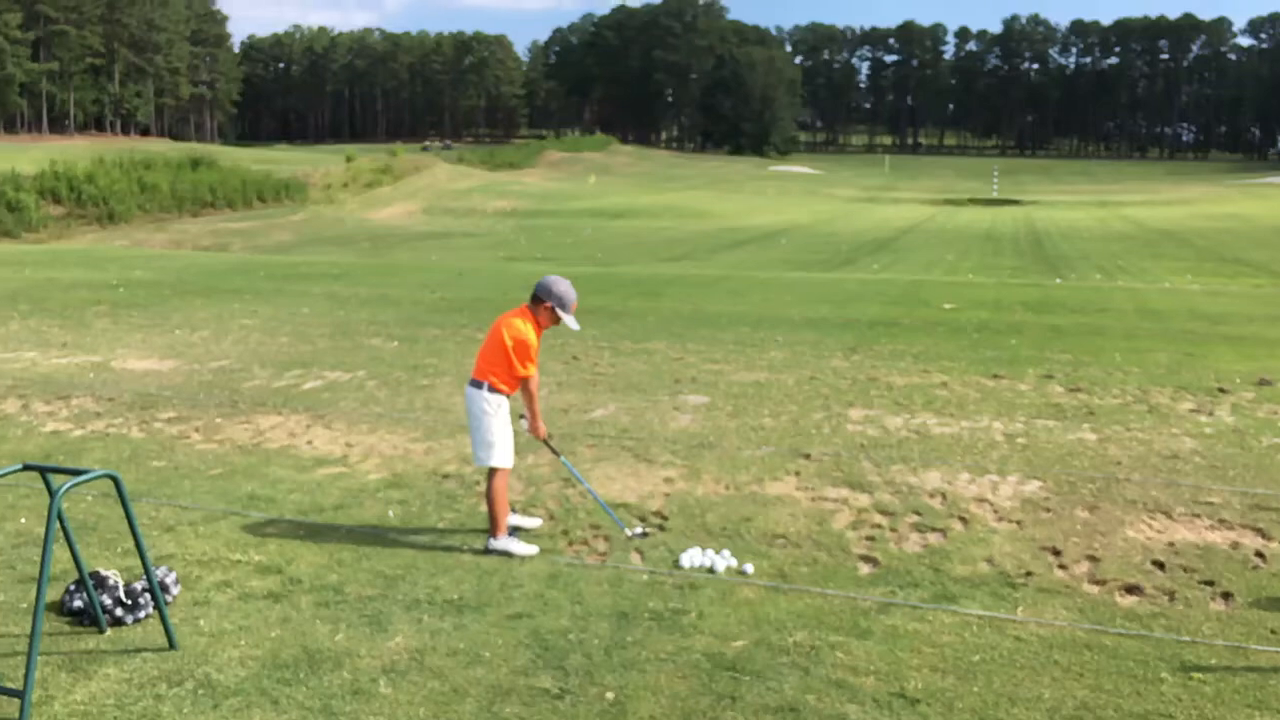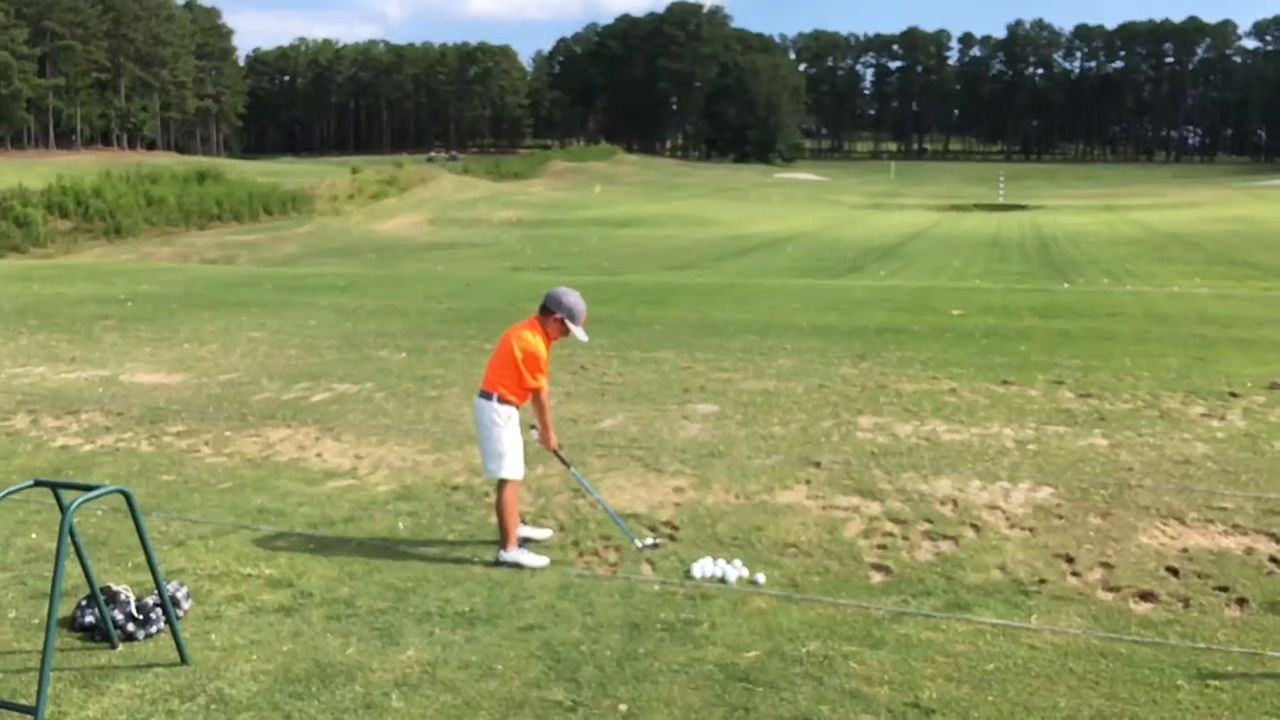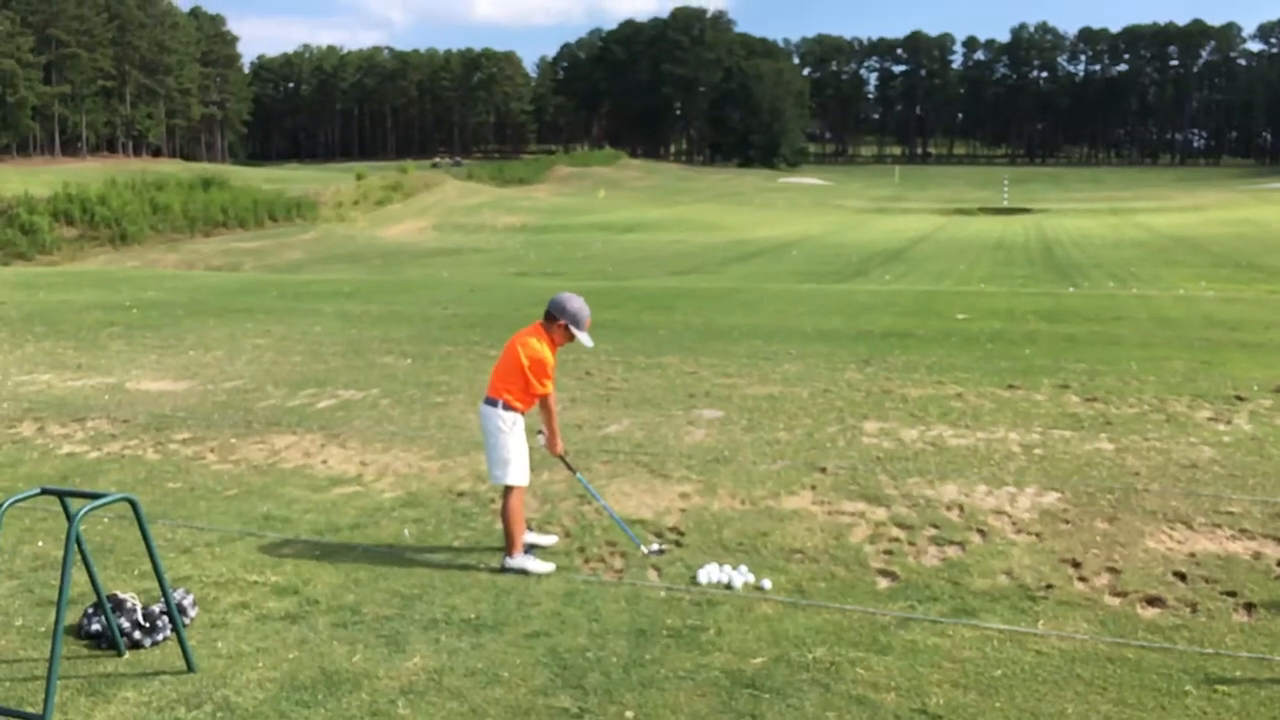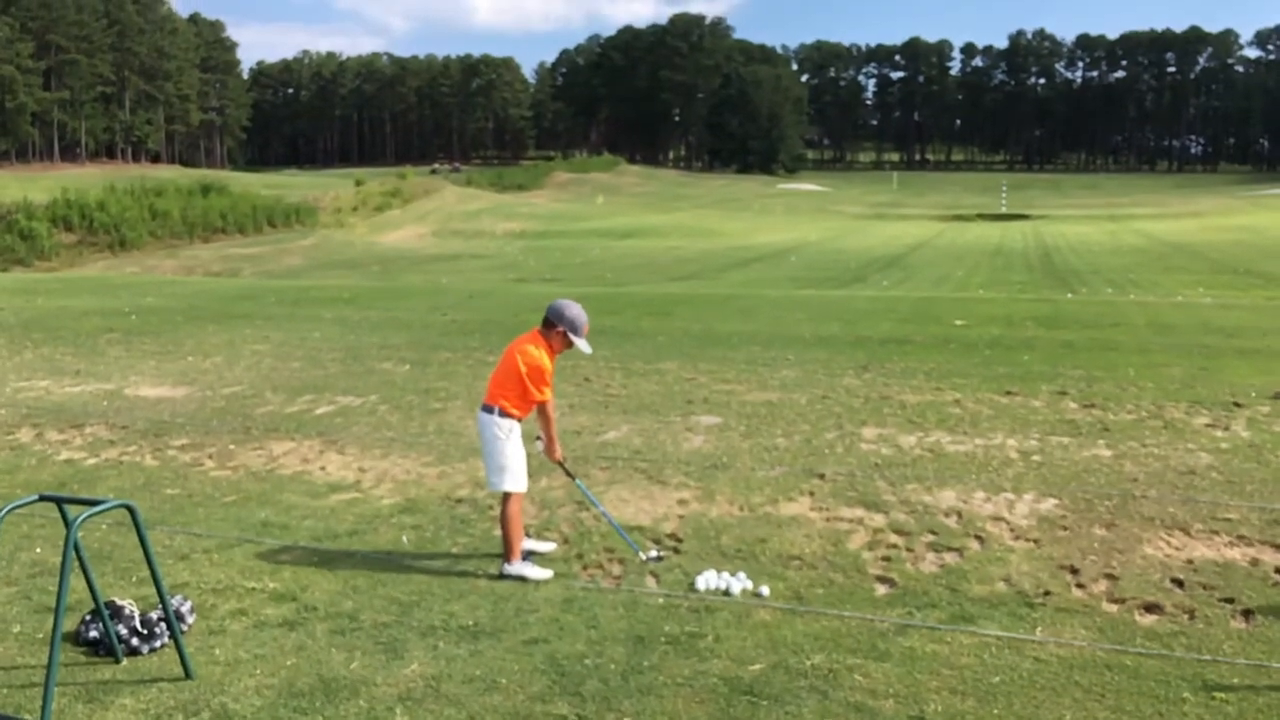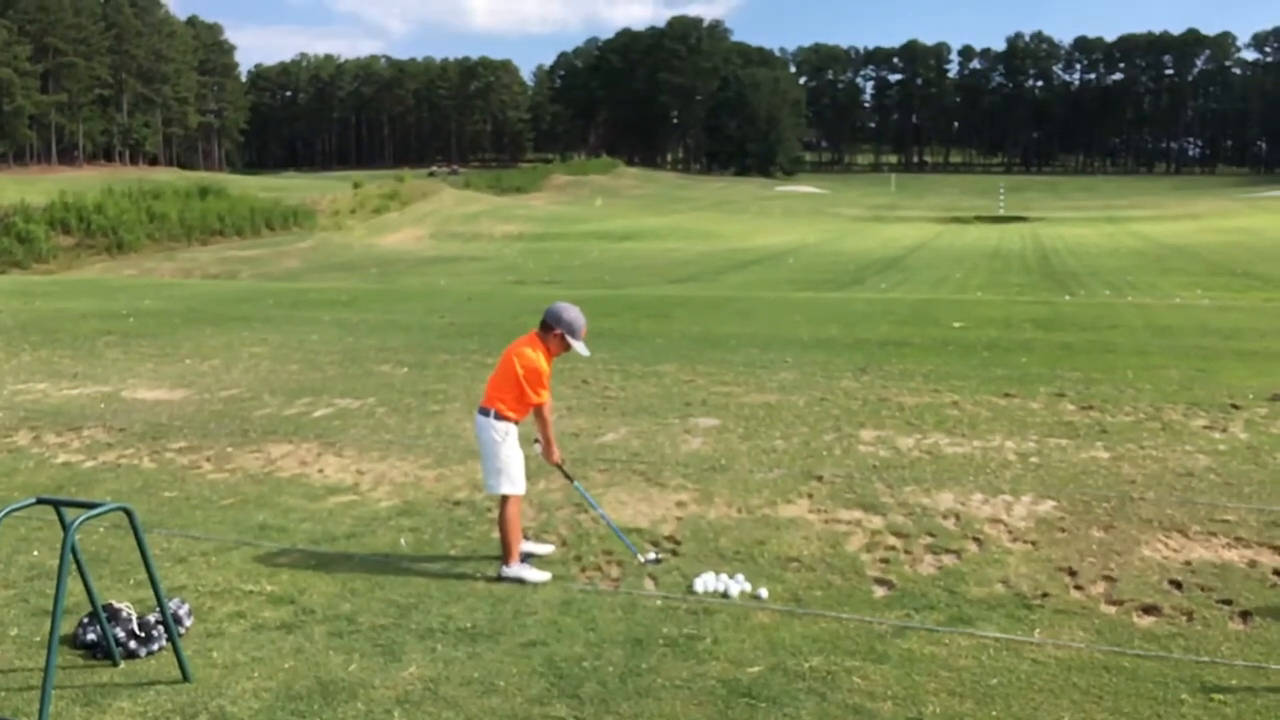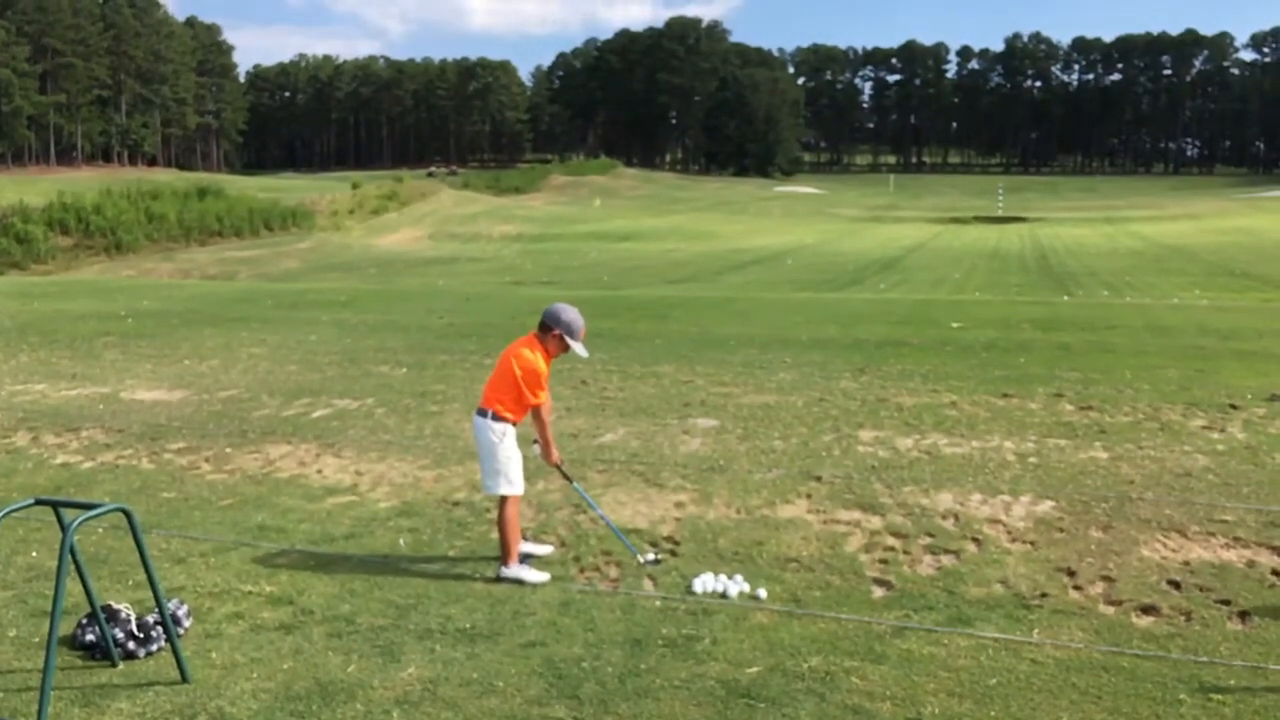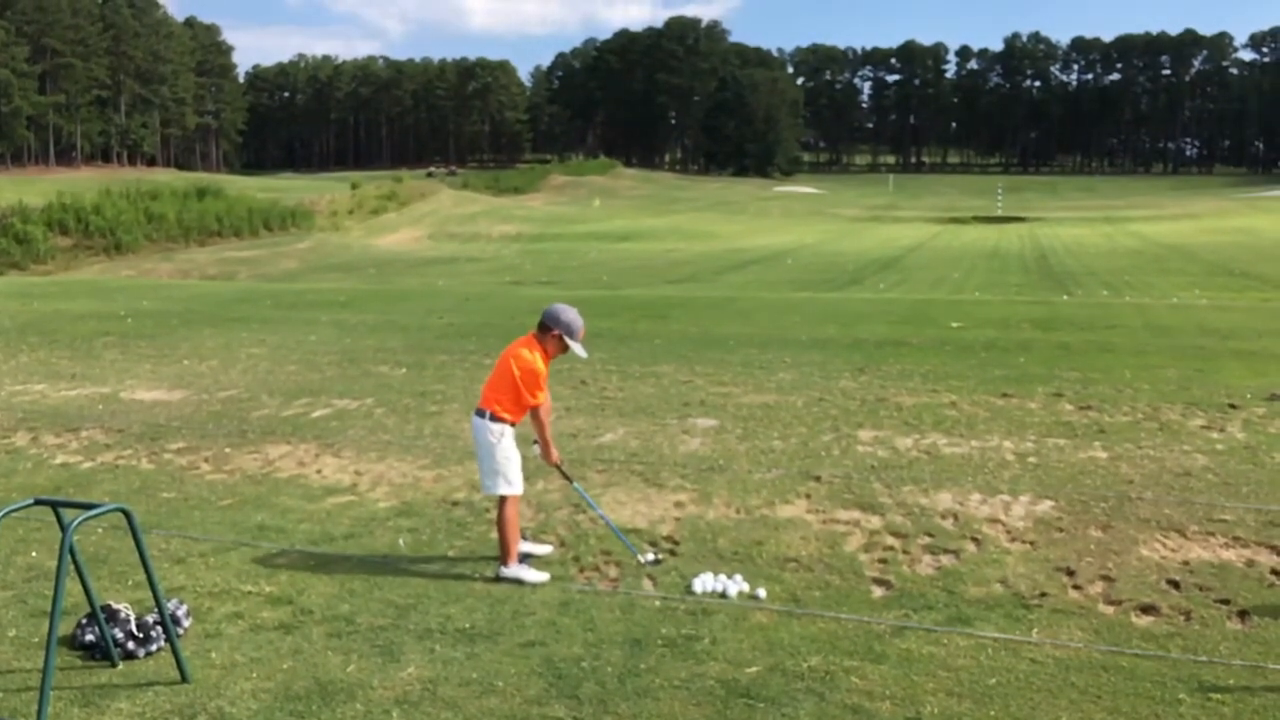
dt=0.3s
person 1, frame 1
left shoulder: (521, 319)
right shoulder: (523, 331)
left elbow: (530, 375)
right elbow: (528, 382)
left wrist: (533, 416)
right wrist: (536, 420)
left hip: (490, 393)
right hip: (489, 396)
left knee: (502, 461)
right knee: (499, 466)
left ankle: (504, 514)
right ankle: (498, 537)
person 1, frame 2
left shoulder: (531, 330)
right shoulder: (532, 343)
left elbow: (539, 387)
right elbow: (539, 394)
left wrist: (543, 427)
right wrist: (547, 431)
left hip: (500, 404)
right hip: (499, 407)
left knee: (512, 472)
right knee: (509, 477)
left ankle: (514, 526)
right ankle: (509, 548)
person 1, frame 3
left shoulder: (535, 336)
right shoulder: (538, 350)
left elbow: (543, 394)
right elbow: (546, 400)
left wrist: (549, 432)
right wrist: (554, 437)
left hip: (504, 411)
right hip: (504, 414)
left knee: (518, 479)
right knee: (515, 484)
left ankle: (520, 533)
right ankle: (515, 555)
person 1, frame 4
left shoulder: (535, 343)
right shoulder: (537, 357)
left elbow: (544, 400)
right elbow: (544, 407)
left wrist: (548, 439)
right wrist: (553, 444)
left hip: (502, 418)
right hip: (502, 421)
left knee: (517, 486)
right knee: (513, 491)
left ankle: (519, 540)
right ankle: (513, 562)
person 1, frame 5
left shoulder: (533, 346)
right shoulder: (533, 359)
left elbow: (543, 401)
right elbow: (541, 410)
left wrist: (547, 441)
right wrist: (550, 446)
left hip: (500, 421)
right hip: (498, 424)
left knee: (515, 488)
right knee: (511, 493)
left ankle: (517, 542)
right ankle: (511, 564)
person 1, frame 6
left shoulder: (533, 348)
right shoulder: (532, 360)
left elbow: (544, 399)
right elbow: (539, 411)
left wrist: (545, 442)
right wrist: (548, 447)
left hip: (499, 422)
right hip: (497, 425)
left knee: (513, 488)
right knee: (510, 494)
left ankle: (516, 542)
right ankle: (510, 564)
person 1, frame 7
left shoulder: (533, 348)
right shoulder: (530, 360)
left elbow: (544, 399)
right elbow: (537, 411)
left wrist: (546, 442)
right wrist: (548, 447)
left hip: (498, 422)
right hip: (495, 425)
left knee: (513, 488)
right knee: (509, 493)
left ankle: (515, 542)
right ankle: (510, 564)
